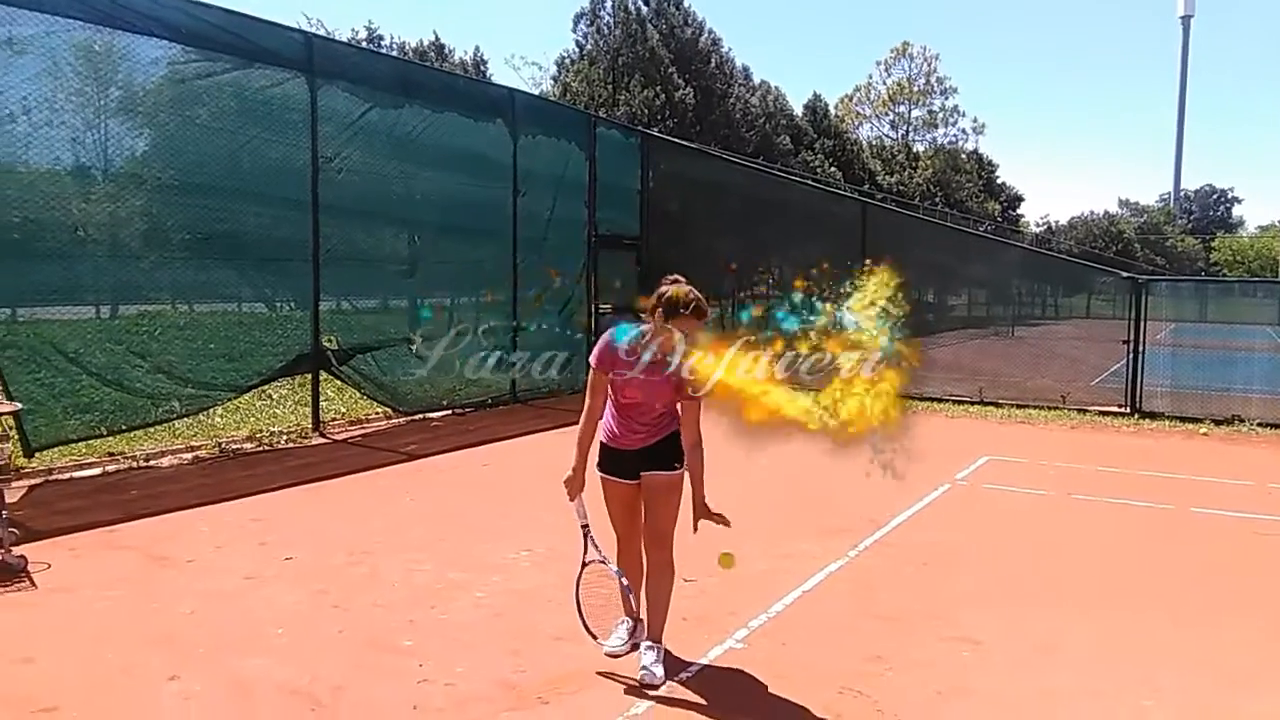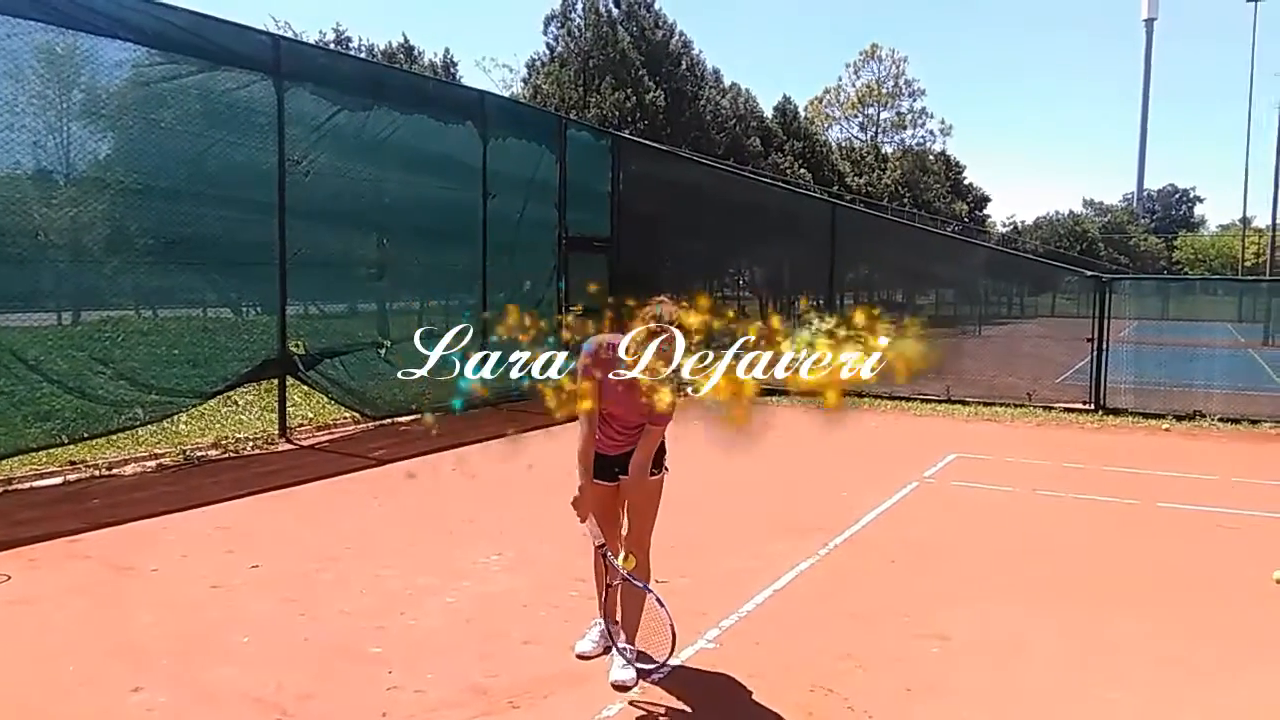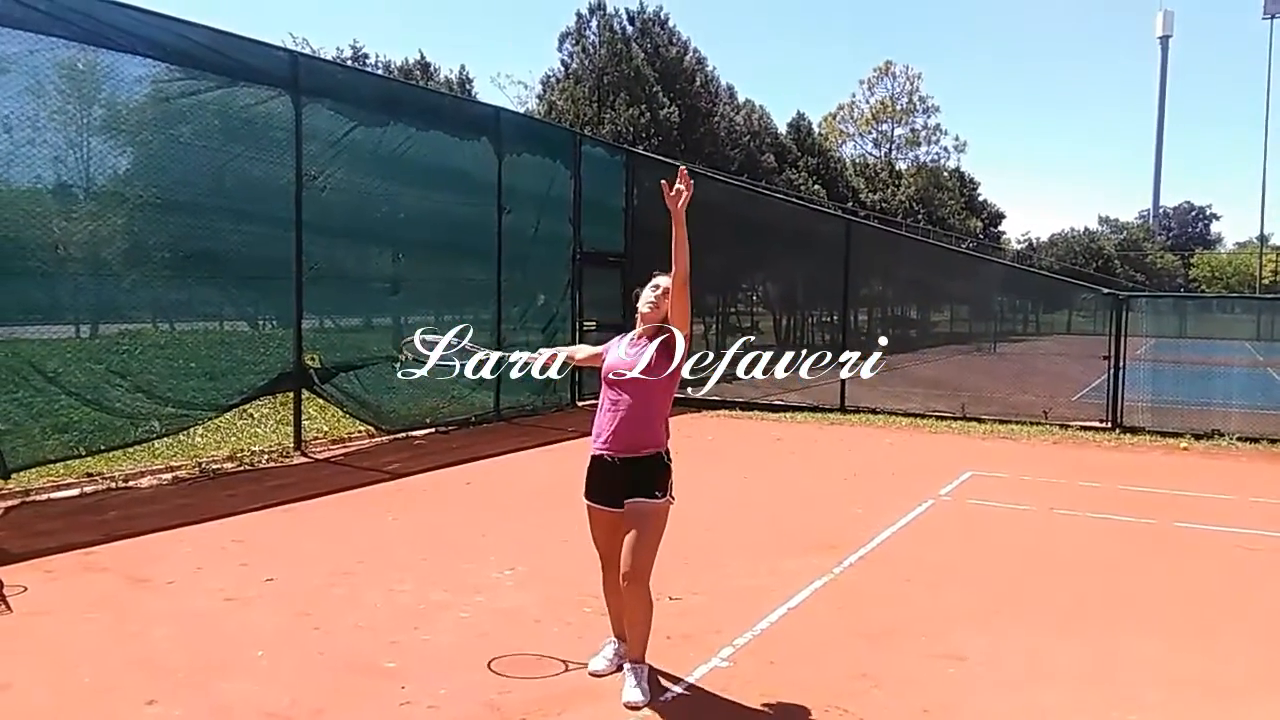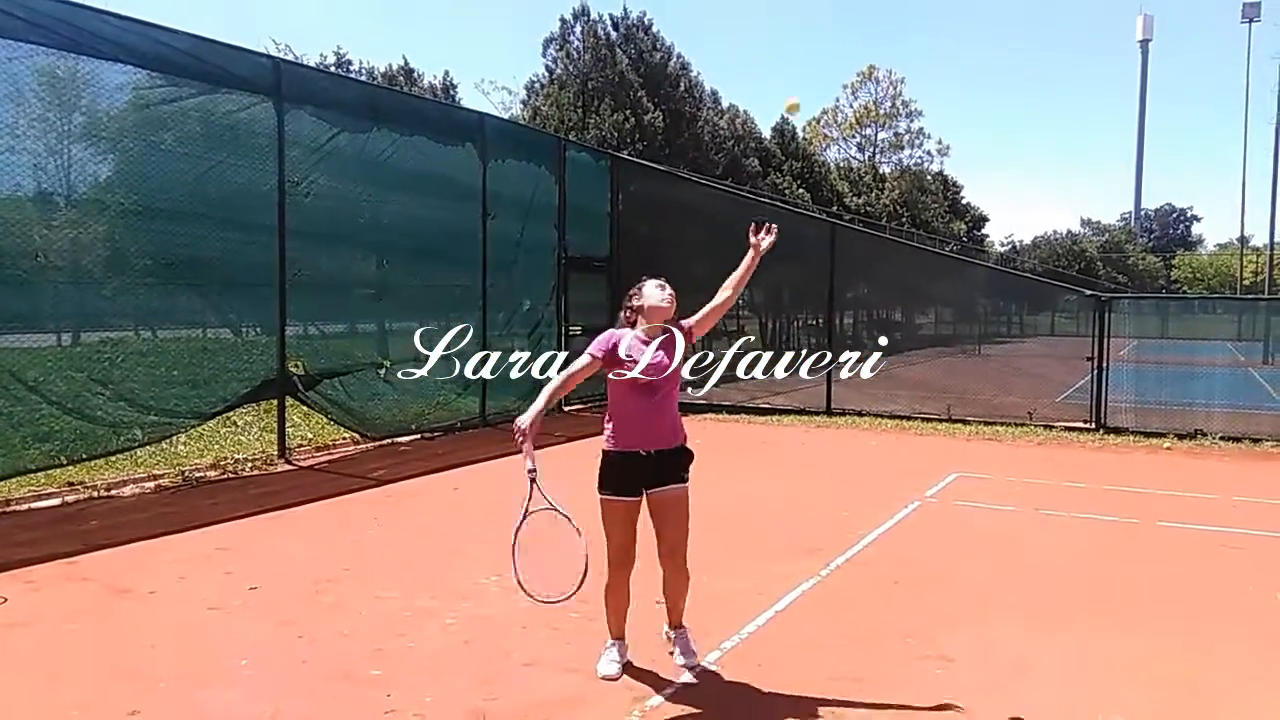
dt=1s
person 1, frame 1
left shoulder: (686, 365)
right shoulder: (615, 343)
left elbow: (691, 435)
right elbow: (592, 409)
left wrist: (699, 499)
right wrist: (578, 466)
left hip: (662, 451)
right hip: (615, 450)
left knee: (659, 546)
right knee: (627, 542)
left ankle: (652, 644)
right ankle: (630, 621)
person 1, frame 2
left shoulder: (664, 387)
right shoulder: (598, 351)
left elbow: (641, 461)
right elbow: (587, 423)
left wrist: (631, 522)
right wrist: (584, 484)
left hip: (640, 457)
right hip: (598, 454)
left knee: (635, 547)
right knee: (604, 542)
left ankle: (625, 645)
right ankle: (605, 622)
person 1, frame 3
left shoulder: (672, 344)
right shoulder: (618, 345)
left elbow: (682, 279)
right elbow: (588, 354)
left wrist: (677, 217)
right wrist: (556, 353)
left hip: (647, 470)
right hip: (602, 467)
left knee: (634, 576)
right knee: (611, 569)
left ankle: (636, 666)
right ankle: (618, 642)
person 1, frame 4
left shoulder: (678, 338)
right shoulder: (614, 341)
left elbow: (723, 299)
right elbow: (565, 379)
left wrist: (755, 253)
right wrist: (535, 410)
left hip: (668, 459)
right hip: (621, 462)
left knee: (674, 560)
right knee: (620, 563)
left ankle: (677, 632)
right ankle: (616, 643)
